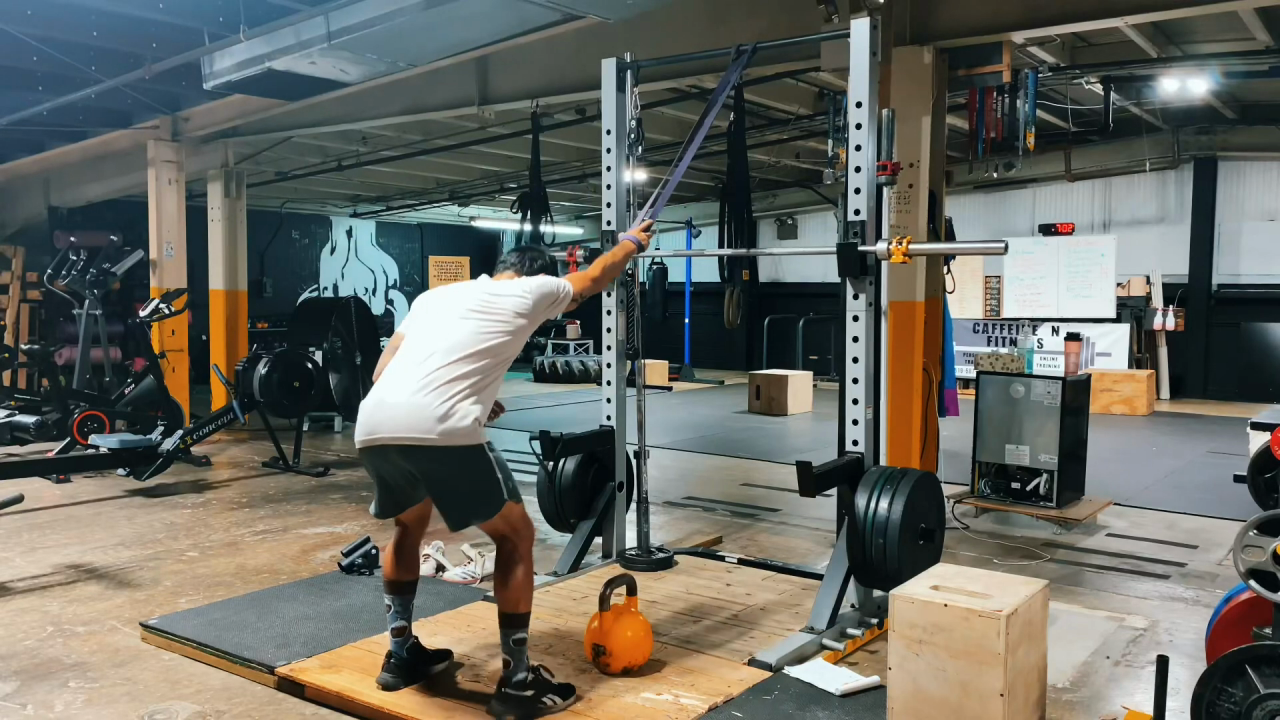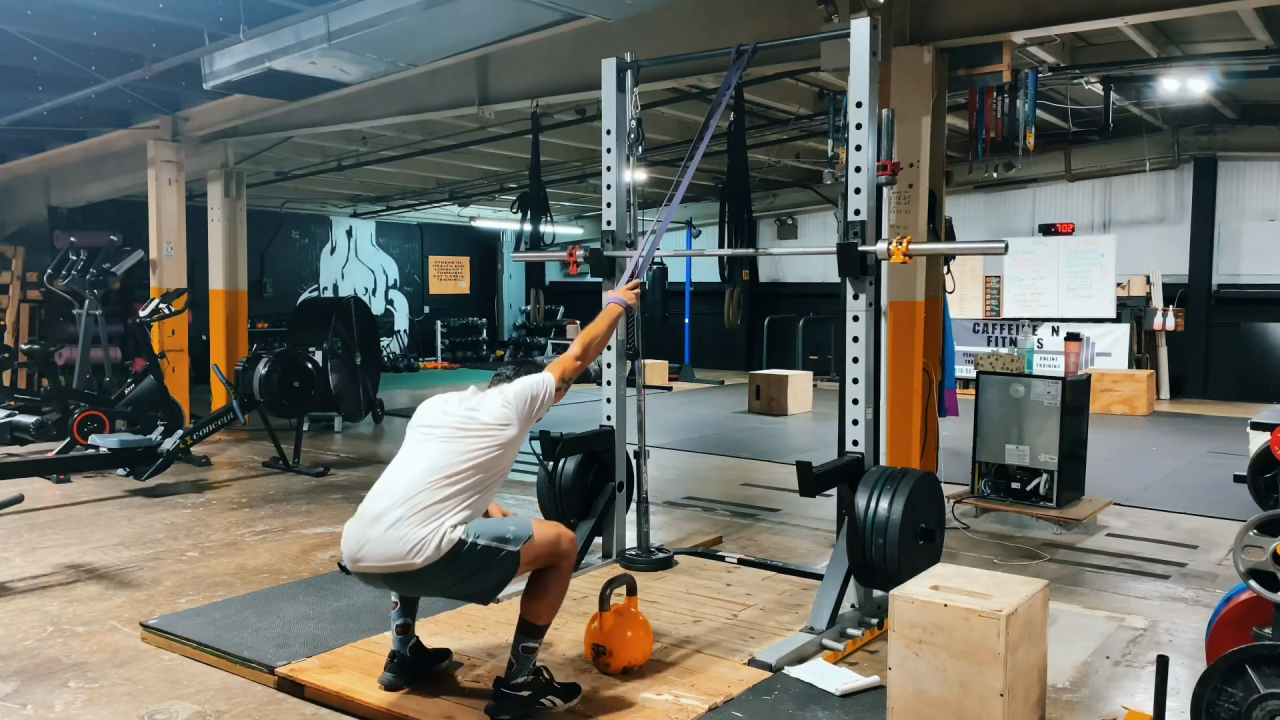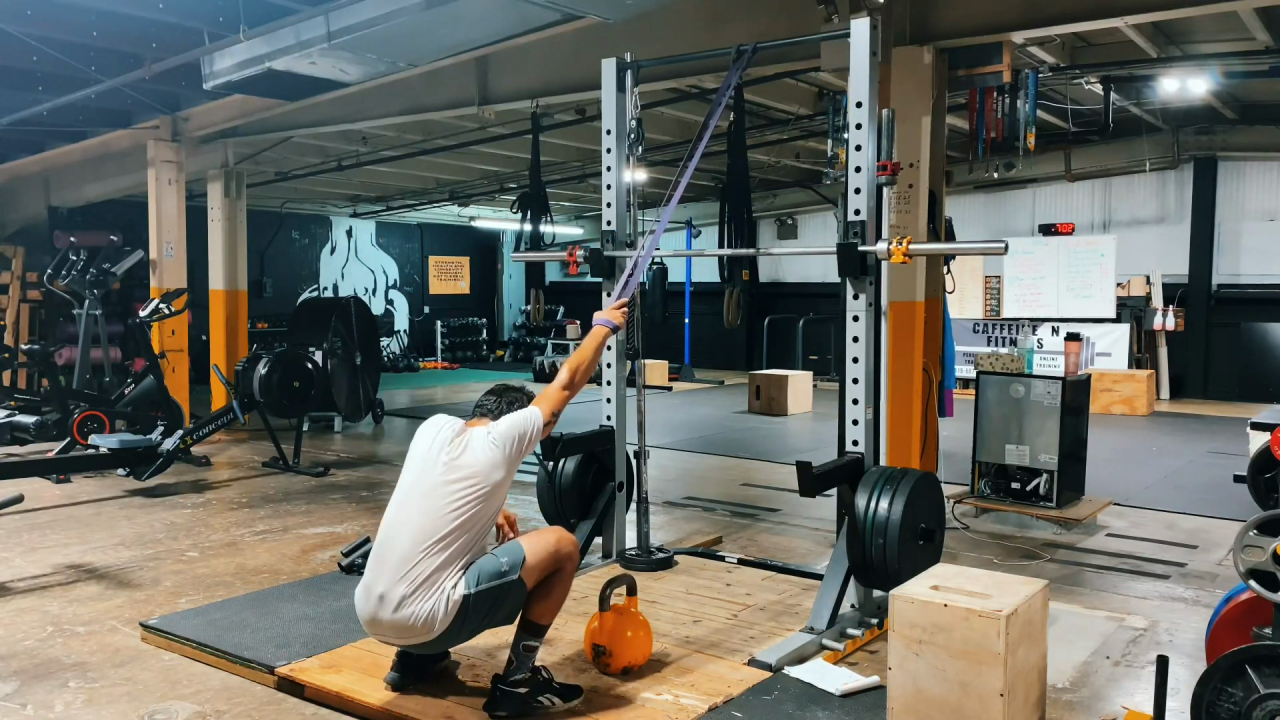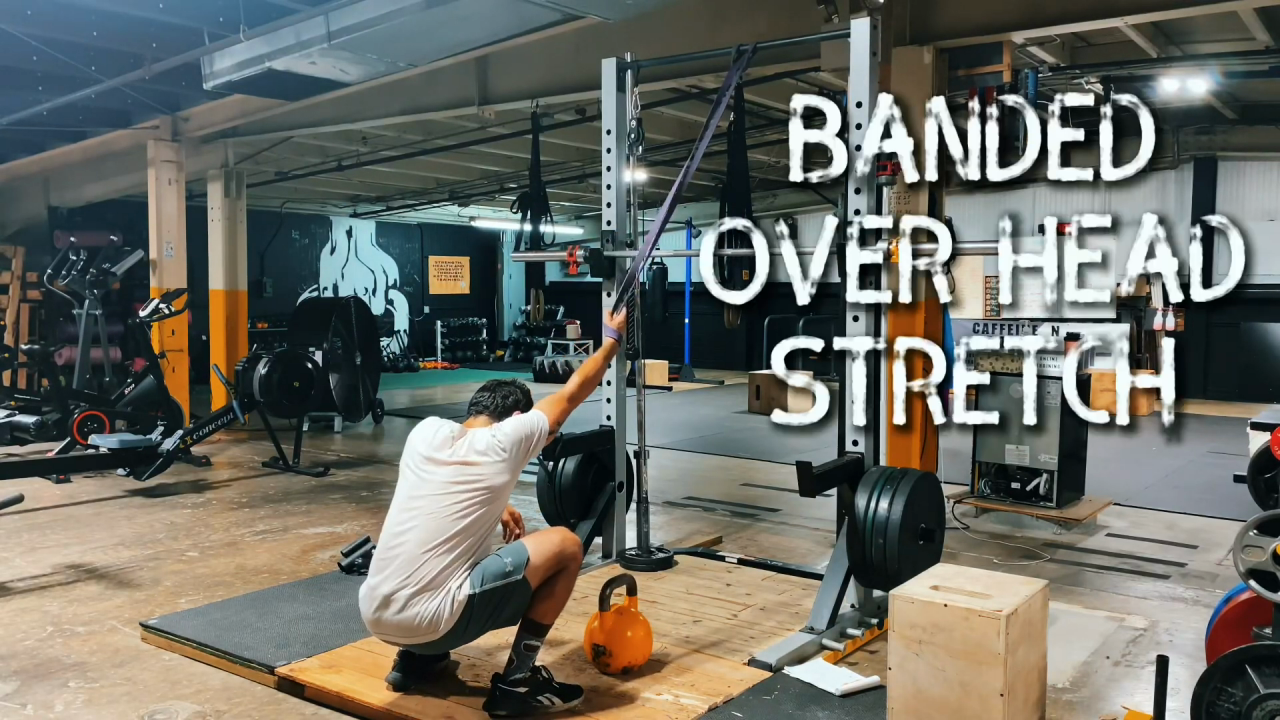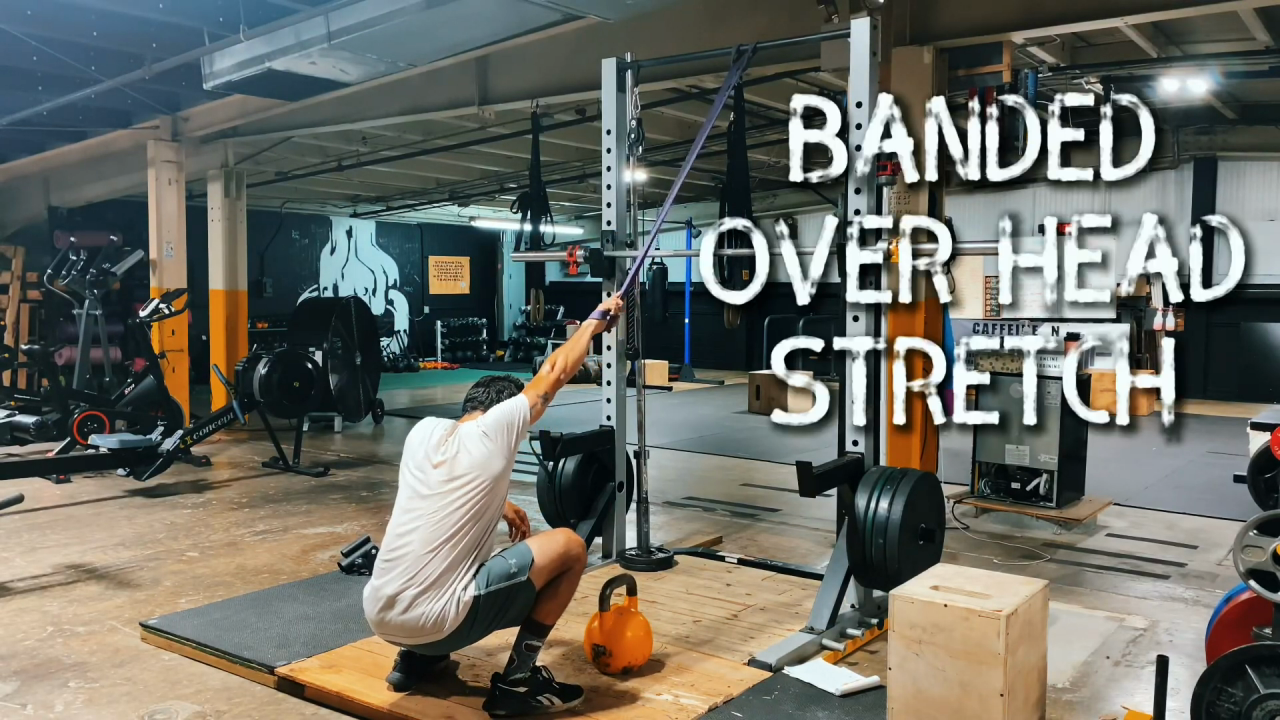
dt=1s
person 1, frame 1
left shoulder: (435, 295)
right shoulder: (529, 292)
right elbow: (593, 278)
right wrist: (632, 242)
left hip: (372, 425)
right hip: (438, 429)
left knee: (410, 523)
right knee: (516, 535)
left ankle: (401, 653)
person 1, frame 2
left shoulder: (438, 402)
right shoulder: (514, 401)
right elbow: (578, 355)
left wrist: (483, 506)
right wrist: (618, 304)
left hip: (357, 553)
right hip: (412, 558)
right knee: (561, 545)
left ankle: (404, 654)
person 1, frame 3
left shoulder: (435, 427)
right shoulder: (500, 439)
right elbow: (566, 383)
right wrist: (604, 326)
left hip: (370, 613)
right hip: (424, 620)
right knee: (561, 545)
left ankle: (410, 659)
right ankle: (516, 683)
person 1, frame 4
left shoulder: (426, 431)
right shoulder: (504, 440)
right elbow: (574, 391)
right wrist: (613, 337)
left hip: (374, 615)
right hip: (430, 622)
right knee: (566, 545)
left ankle: (414, 657)
right ankle: (515, 683)
person 1, frame 5
left shoulder: (424, 431)
right shoulder: (493, 429)
right elbow: (555, 372)
left wrist: (499, 504)
right wrist: (595, 321)
left hip: (379, 616)
right hip: (435, 621)
right knee: (570, 546)
left ankle: (415, 657)
right ankle: (516, 683)
